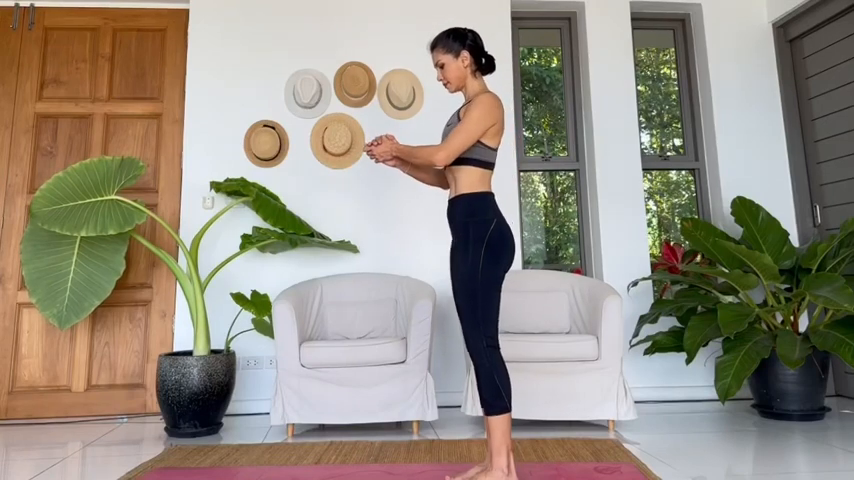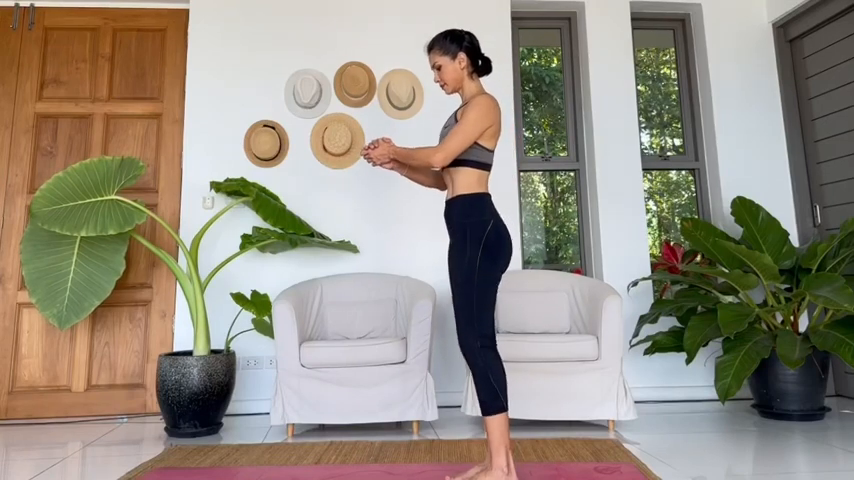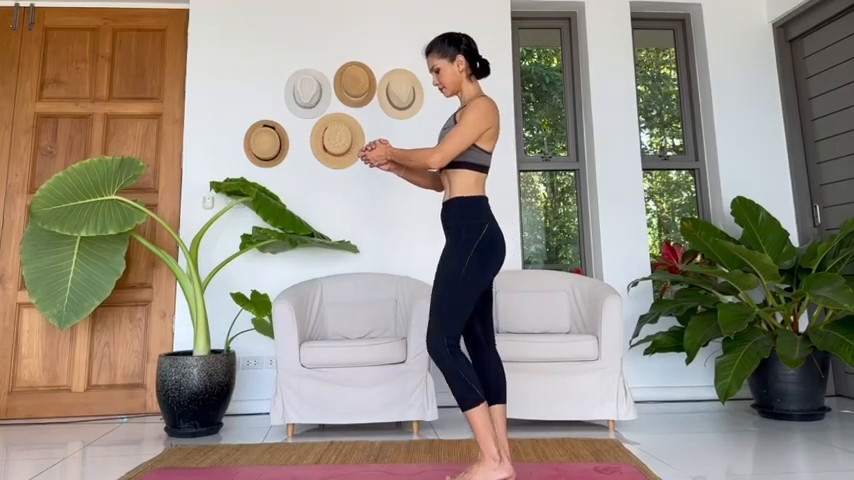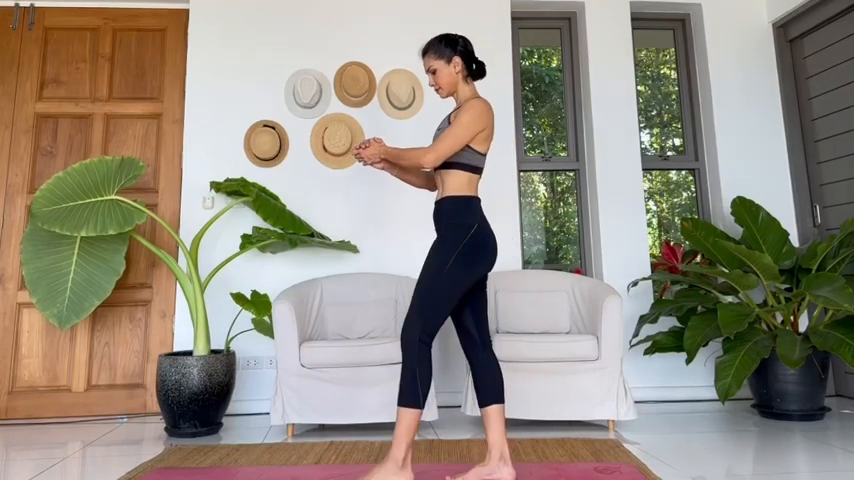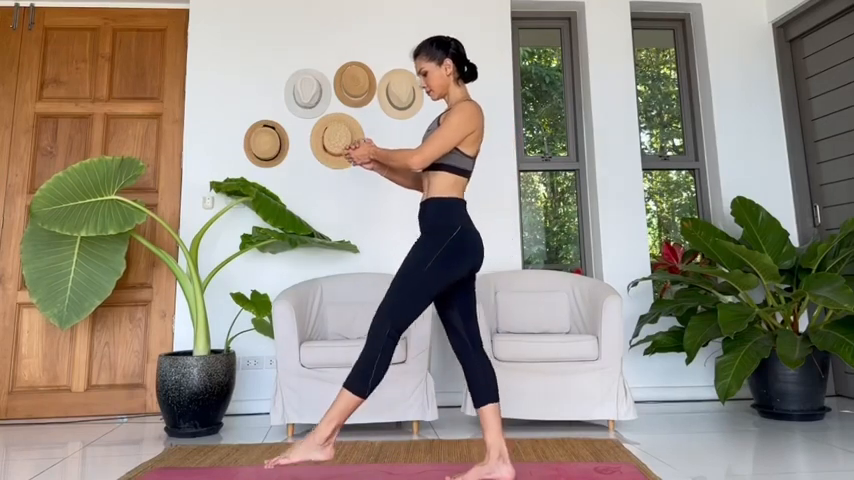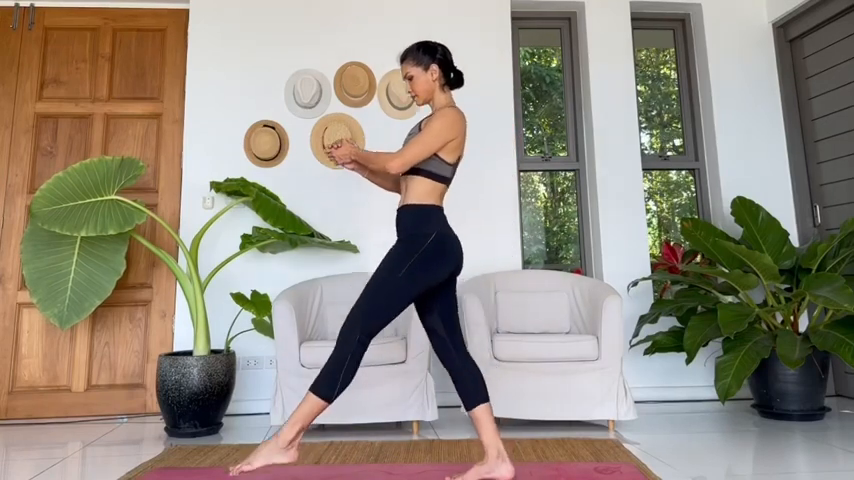
dt=0.2s
person 1, frame 1
left shoulder: (486, 102)
right shoulder: (466, 109)
left elbow: (441, 156)
right elbow: (444, 176)
left wrist: (397, 149)
right wrist: (397, 159)
left hip: (482, 229)
right hip: (469, 231)
left knee: (481, 343)
right knee: (480, 343)
person 1, frame 2
left shoulder: (483, 104)
right shoulder: (463, 111)
left elbow: (438, 157)
right elbow: (441, 177)
left wrist: (394, 152)
right wrist: (395, 162)
left hip: (479, 230)
right hip: (468, 232)
left knee: (474, 342)
right knee: (480, 343)
person 1, frame 3
left shoulder: (482, 106)
right shoulder: (463, 113)
left elbow: (436, 159)
right elbow: (439, 179)
left wrist: (392, 152)
right wrist: (391, 165)
left hip: (473, 232)
right hip: (468, 234)
left knee: (441, 340)
right knee: (479, 343)
person 1, frame 4
left shoulder: (476, 108)
right shoulder: (461, 113)
left elbow: (431, 160)
right elbow: (433, 178)
left wrist: (385, 153)
right wrist: (389, 164)
left hip: (464, 232)
right hip: (461, 233)
left knee: (415, 336)
right knee: (476, 346)
person 1, frame 5
left shoulder: (466, 110)
right shoulder: (450, 115)
left elbow: (417, 160)
right elbow: (423, 180)
left wrist: (374, 152)
right wrist: (375, 164)
left hip: (447, 234)
right hip: (453, 238)
left knee: (384, 329)
right knee: (467, 345)
left ankle: (321, 438)
person 1, frame 6
left shoulder: (447, 117)
right shoulder: (434, 120)
left elbow: (395, 165)
right elbow: (399, 181)
left wrist: (351, 152)
right wrist: (353, 161)
left hip: (425, 241)
right hip: (430, 243)
left knee: (354, 334)
right knee: (451, 349)
left ankle: (284, 442)
